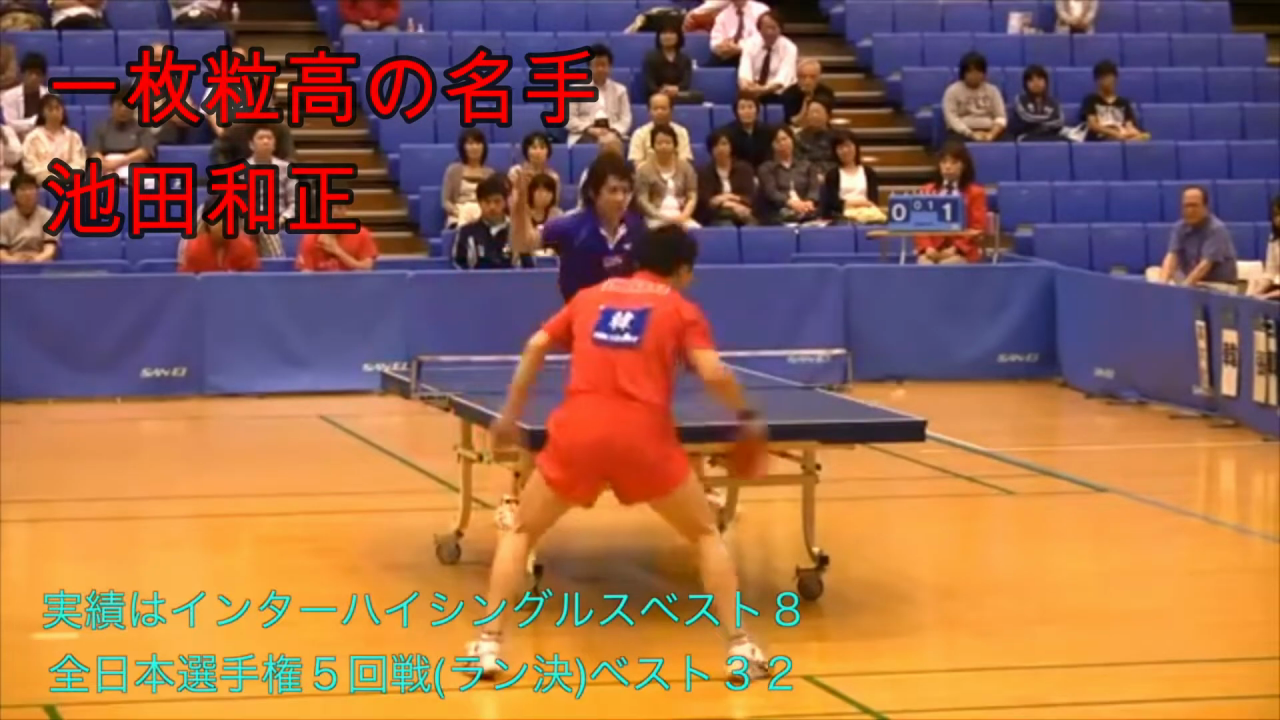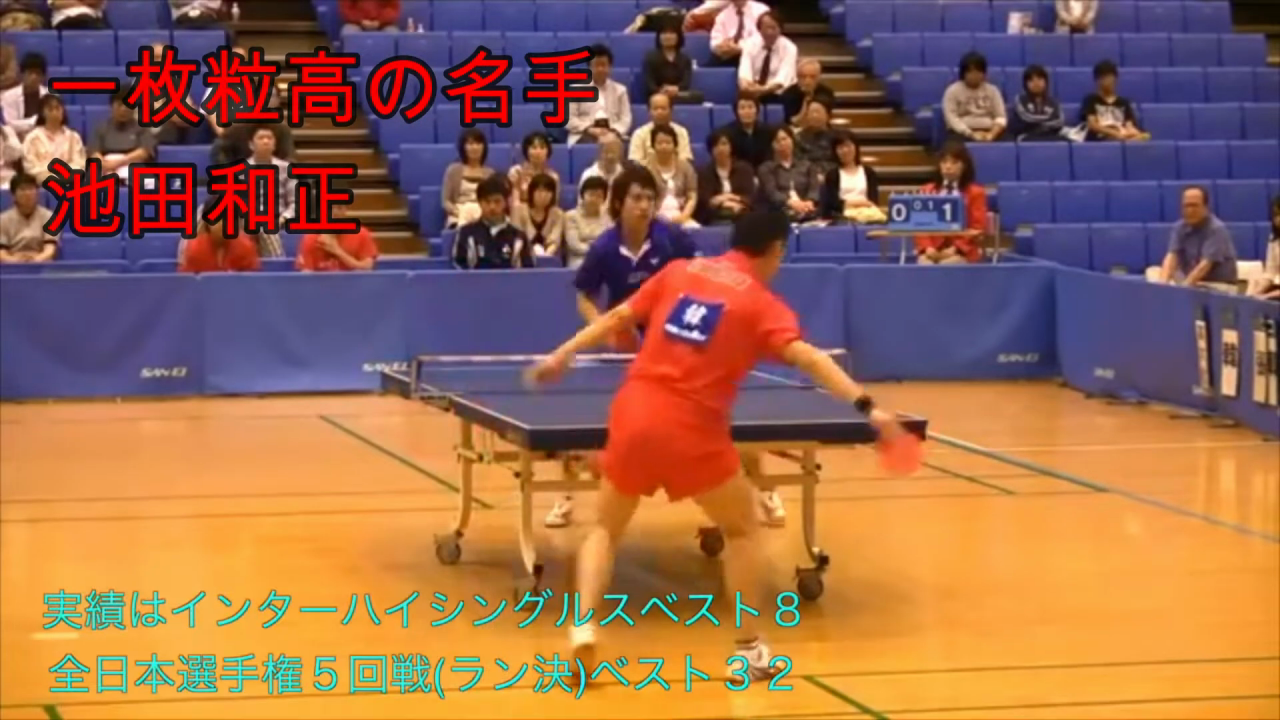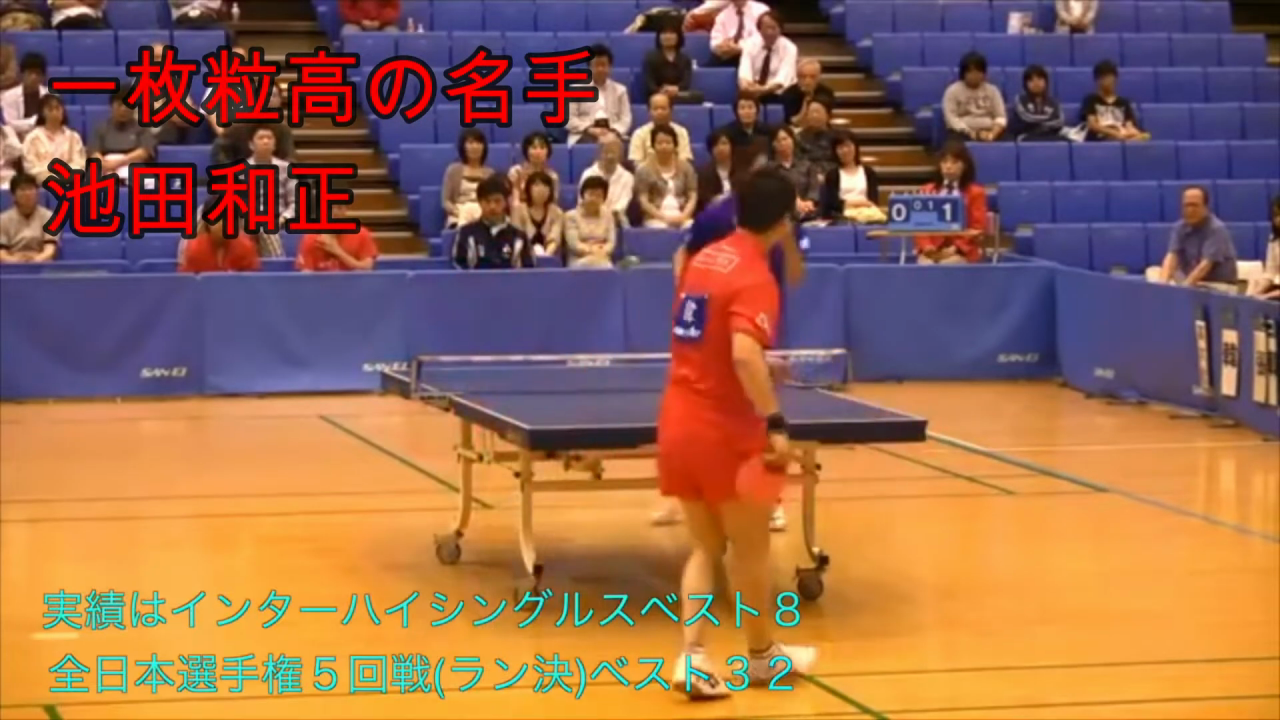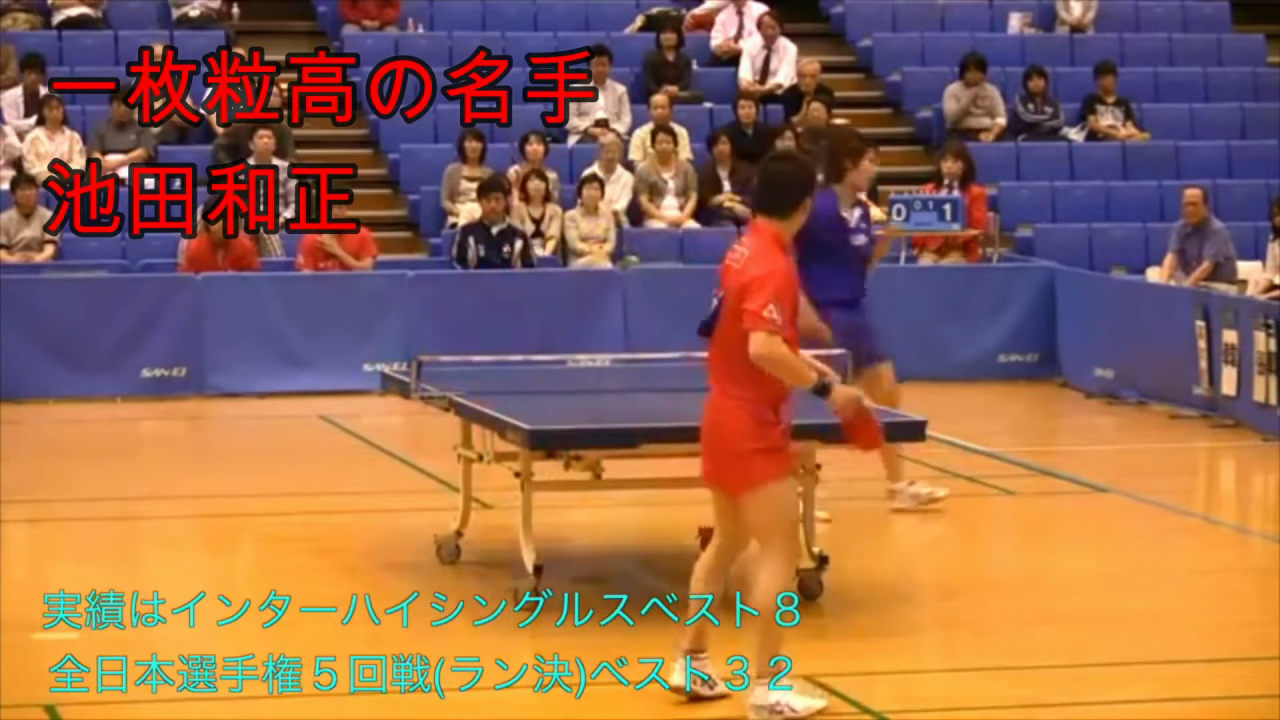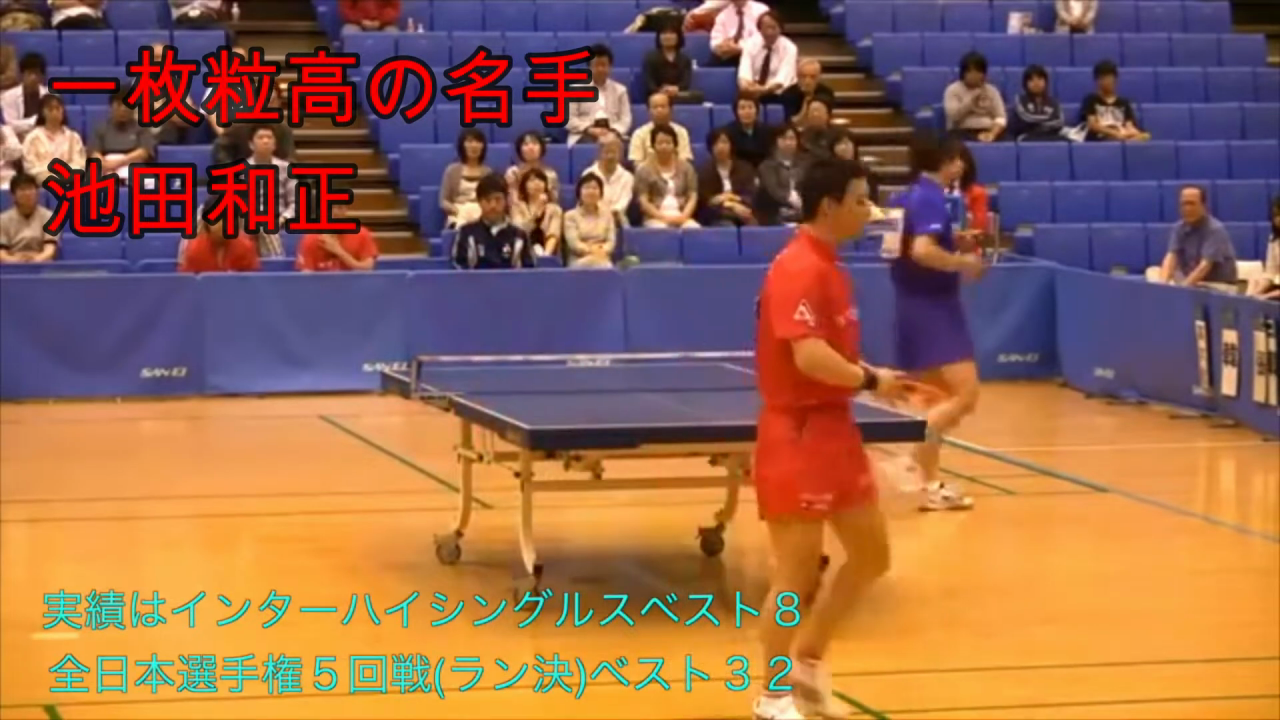
dt=0.3s
person 1, frame 1
left shoulder: (592, 296)
right shoulder: (680, 312)
left elbow: (539, 344)
right elbow: (712, 370)
left wrist: (513, 407)
right wrist: (746, 415)
left hip: (577, 431)
right hip: (643, 438)
left knee: (521, 533)
right knee: (705, 534)
left ankle: (489, 645)
right ankle: (741, 647)
person 1, frame 2
left shoulder: (679, 270)
right shoulder: (762, 306)
left elbow: (618, 317)
right elbow: (807, 357)
left wrist: (562, 355)
right wrist: (866, 405)
left hip: (634, 416)
right hip: (691, 432)
left knee: (603, 529)
right knee: (744, 532)
left ankle: (584, 627)
right ankle: (750, 649)
person 1, frame 3
left shoulder: (704, 258)
right shoulder: (756, 279)
right elbow: (744, 356)
right wrist: (775, 425)
left hip: (678, 421)
right hip: (723, 428)
left knee: (707, 545)
right knee: (750, 546)
left ankle: (692, 658)
right ankle: (764, 654)
person 1, frame 4
left shoulder: (746, 250)
right shoulder: (773, 267)
right elbow: (764, 351)
left wrist: (809, 366)
right wrist: (826, 388)
left hip: (727, 417)
right hip: (751, 425)
left knee: (726, 542)
right knee: (780, 552)
left ankle: (690, 662)
person 1, frame 5
left shoulder: (827, 270)
right shoulder: (796, 270)
right elbow: (810, 357)
left wrist: (860, 377)
right wrist: (872, 379)
left hip: (830, 433)
right hip: (795, 439)
left knee: (872, 558)
right knee: (794, 573)
left ankle: (807, 664)
person 2, frame 1
left shoulder: (638, 228)
right shoulder: (574, 227)
left elbow: (662, 274)
right elbow: (521, 244)
right wrist: (518, 209)
left hip: (629, 335)
right hip: (584, 338)
left knee: (661, 415)
right knee: (556, 424)
left ankle: (699, 492)
right ankle: (514, 497)
person 2, frame 2
left shoulder: (671, 239)
right shoulder: (603, 249)
right elbow: (583, 296)
right hip: (630, 341)
left ankle: (763, 493)
right ankle: (568, 497)
person 2, frame 3
left shoulder: (783, 217)
right shoulder: (716, 215)
left elbow: (794, 279)
right elbow: (686, 258)
left wrist: (789, 246)
right wrist: (686, 298)
left hip: (762, 319)
right hip: (720, 320)
left knee: (762, 405)
right knee: (701, 406)
left ankle: (767, 499)
right ankle: (675, 490)
person 2, frame 4
left shoulder: (862, 211)
right shoulder: (818, 208)
left wrist: (880, 247)
left hip: (855, 314)
right hip: (825, 318)
left knee: (889, 396)
left ankle: (900, 486)
person 2, frame 5
left shoulder: (917, 199)
right shoulder: (933, 199)
right elbow: (922, 252)
right wrist: (963, 263)
left hip: (920, 310)
right hip: (931, 310)
left knee: (947, 396)
right knee: (964, 396)
left ankle: (930, 483)
right ankle: (909, 462)
